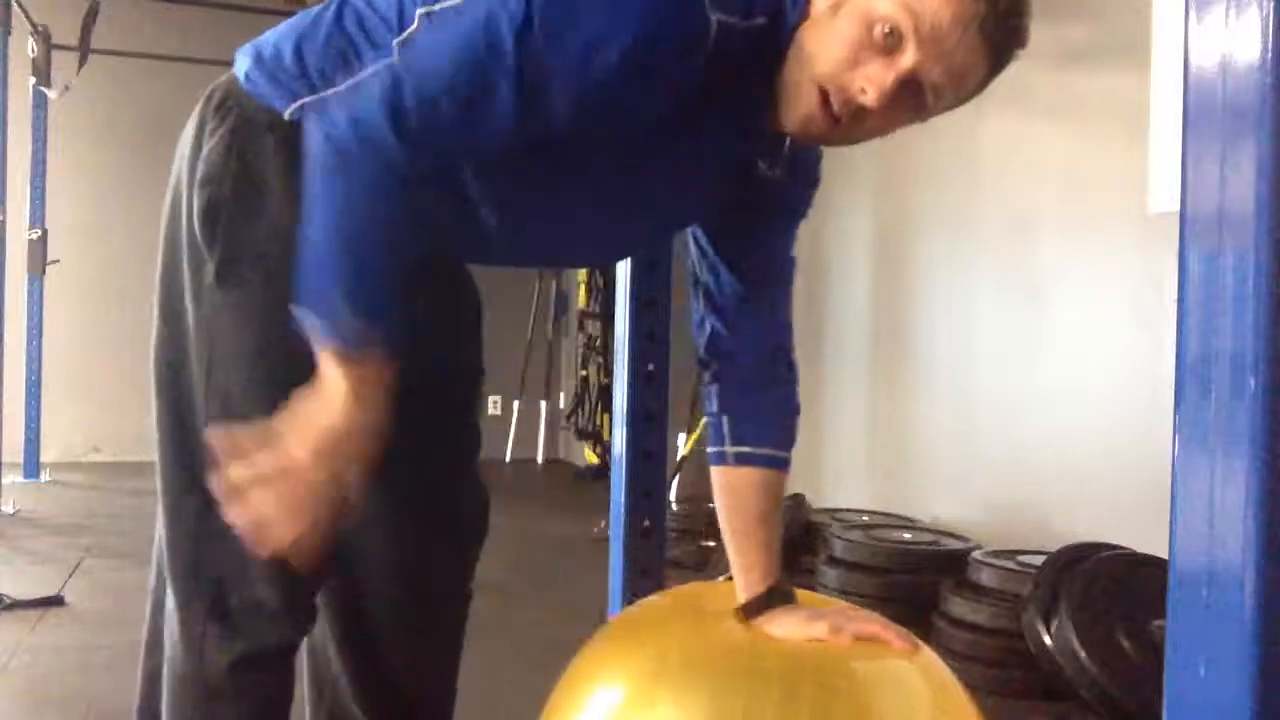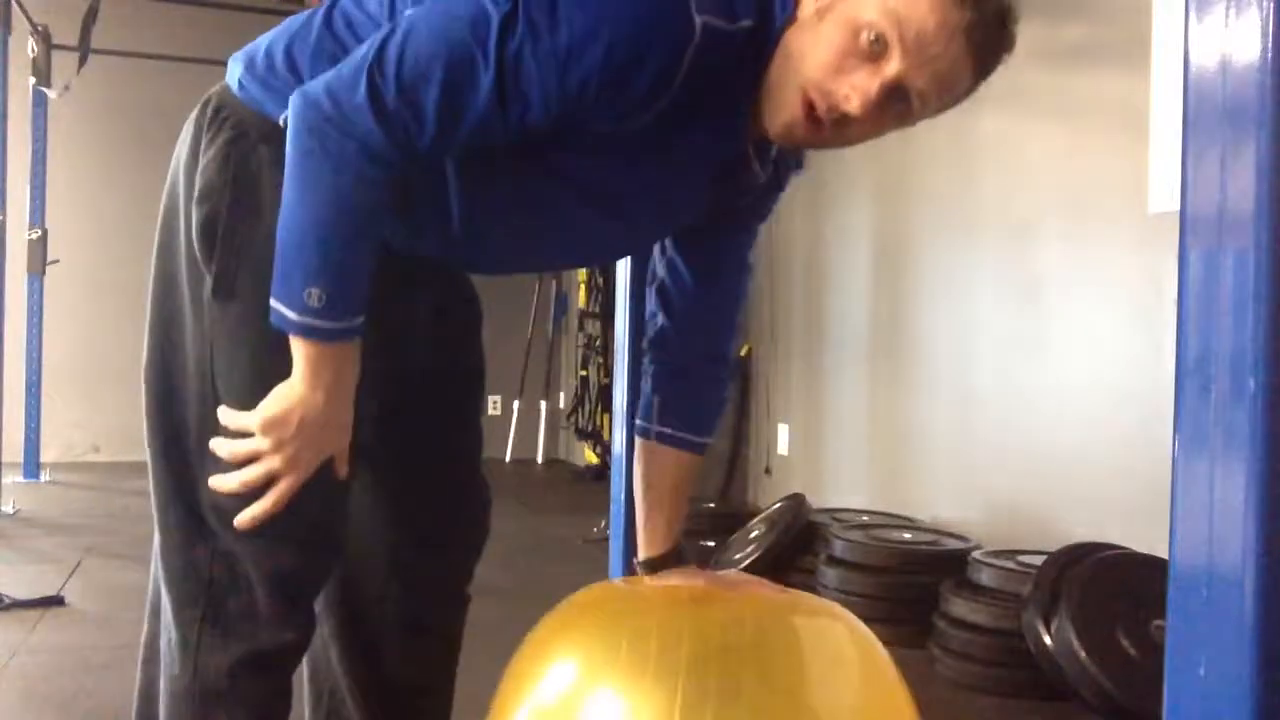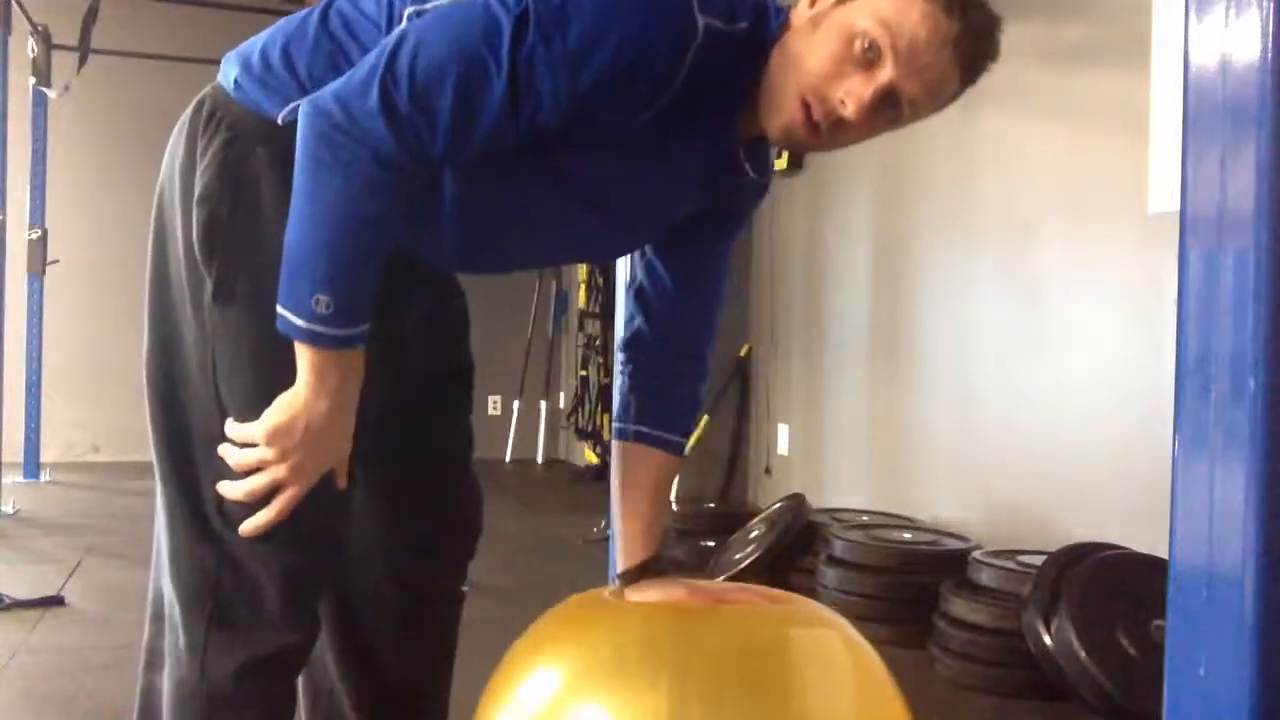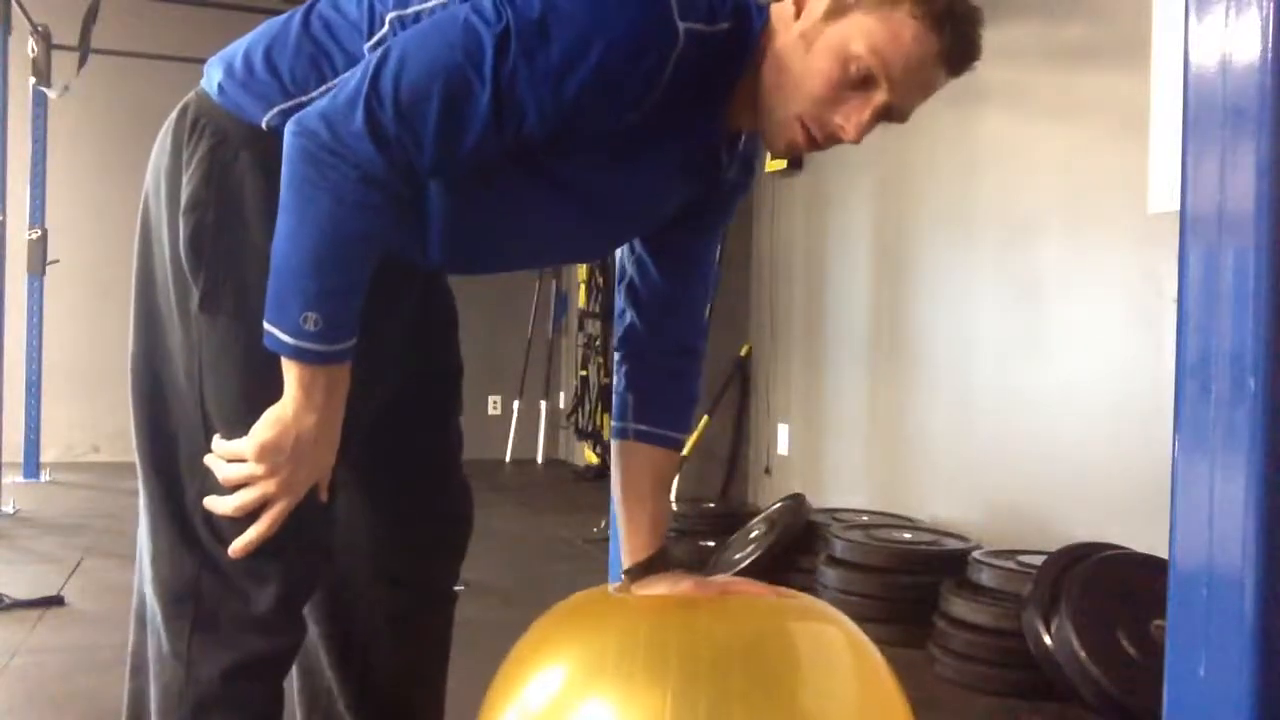
dt=0.4s
person 1, frame 1
left shoulder: (776, 167)
left elbow: (746, 358)
right elbow: (374, 131)
left wrist: (761, 598)
right wrist: (351, 395)
left hip: (410, 234)
right hip: (282, 156)
left knee: (418, 544)
right knee: (254, 561)
person 1, frame 2
left shoulder: (752, 164)
left elbow: (687, 351)
right elbow: (345, 119)
left wrist: (656, 567)
right wrist: (324, 381)
left hip: (403, 244)
right hip: (275, 157)
left knee: (422, 544)
right knee: (255, 558)
person 1, frame 3
left shoulder: (733, 167)
left elbow: (666, 348)
right elbow: (357, 124)
left wrist: (637, 571)
right wrist: (328, 388)
left hip: (393, 243)
right hip: (267, 161)
left knee: (416, 543)
right knee: (258, 559)
person 1, frame 4
left shoulder: (720, 158)
left elbow: (661, 341)
right elbow: (342, 143)
left wrist: (647, 566)
right wrist: (313, 404)
left hip: (384, 244)
right hip: (253, 166)
left knee: (408, 544)
right knee: (241, 563)
